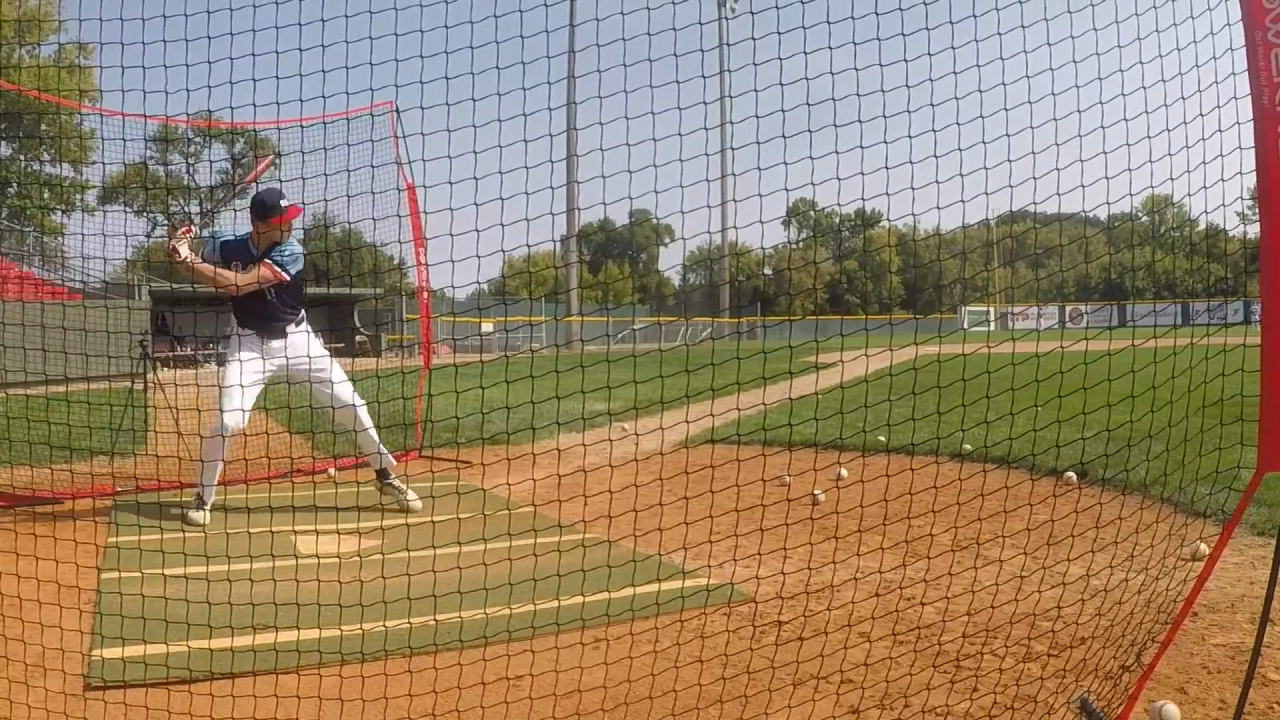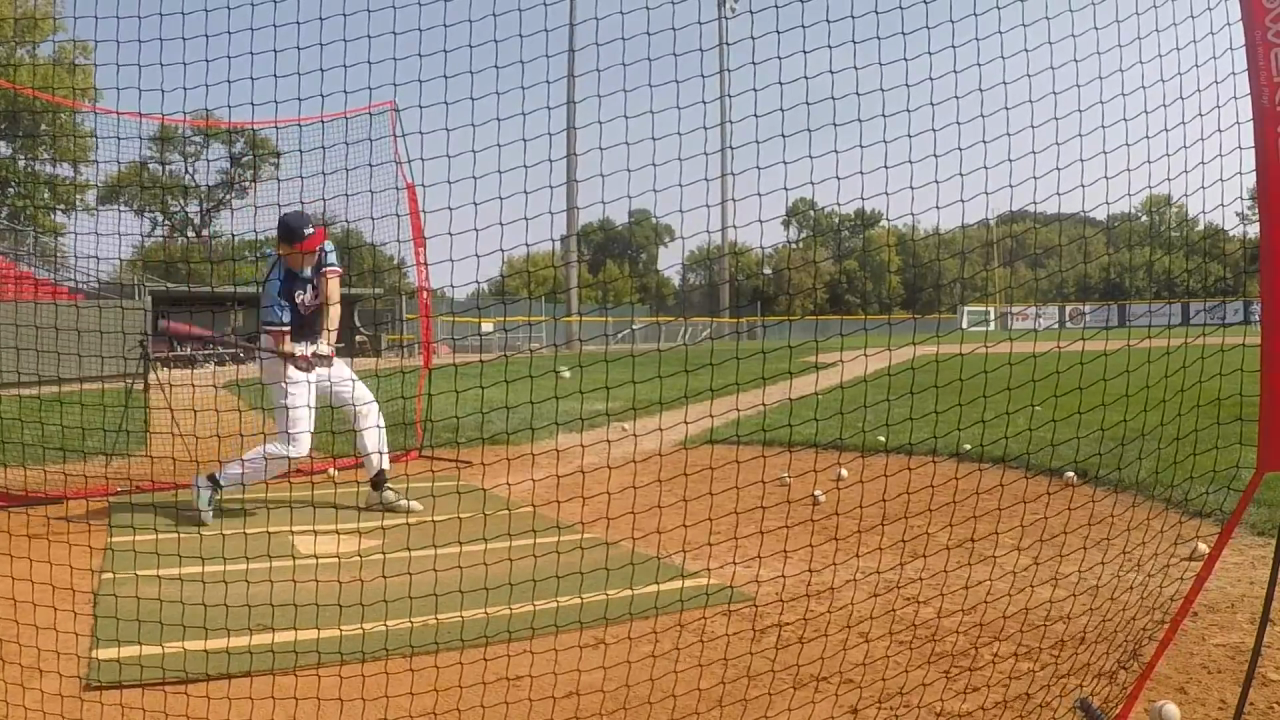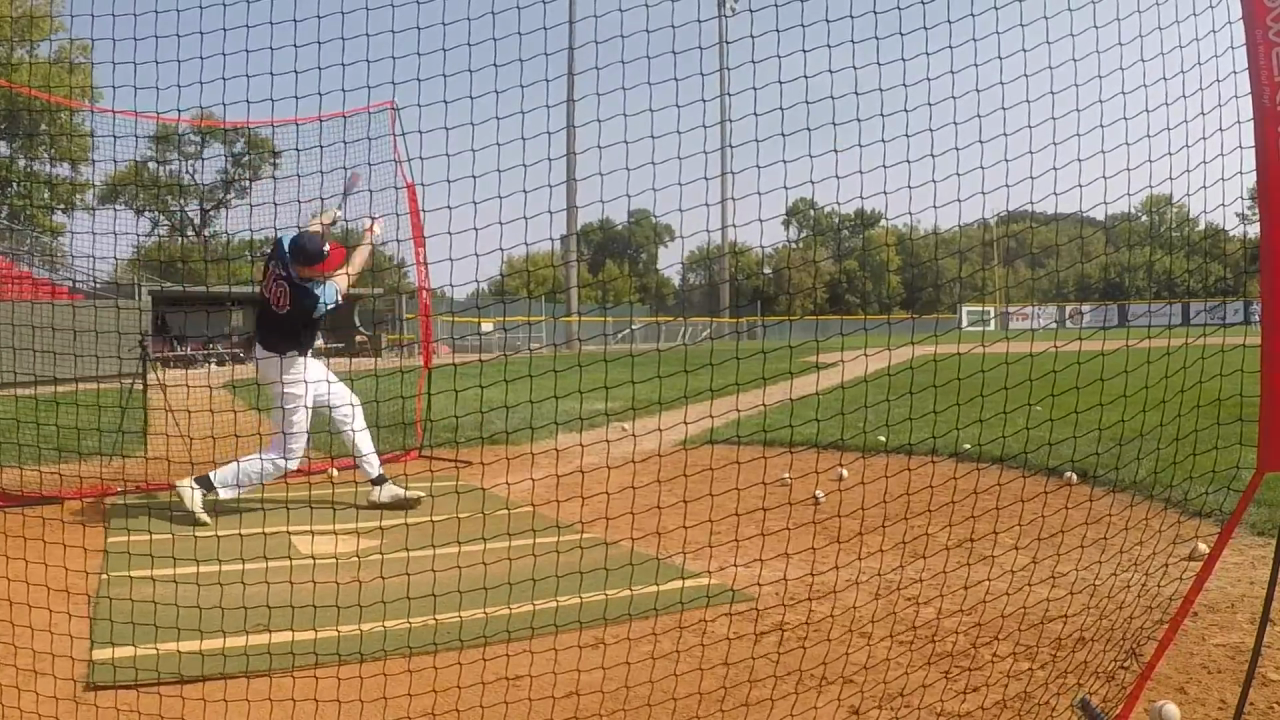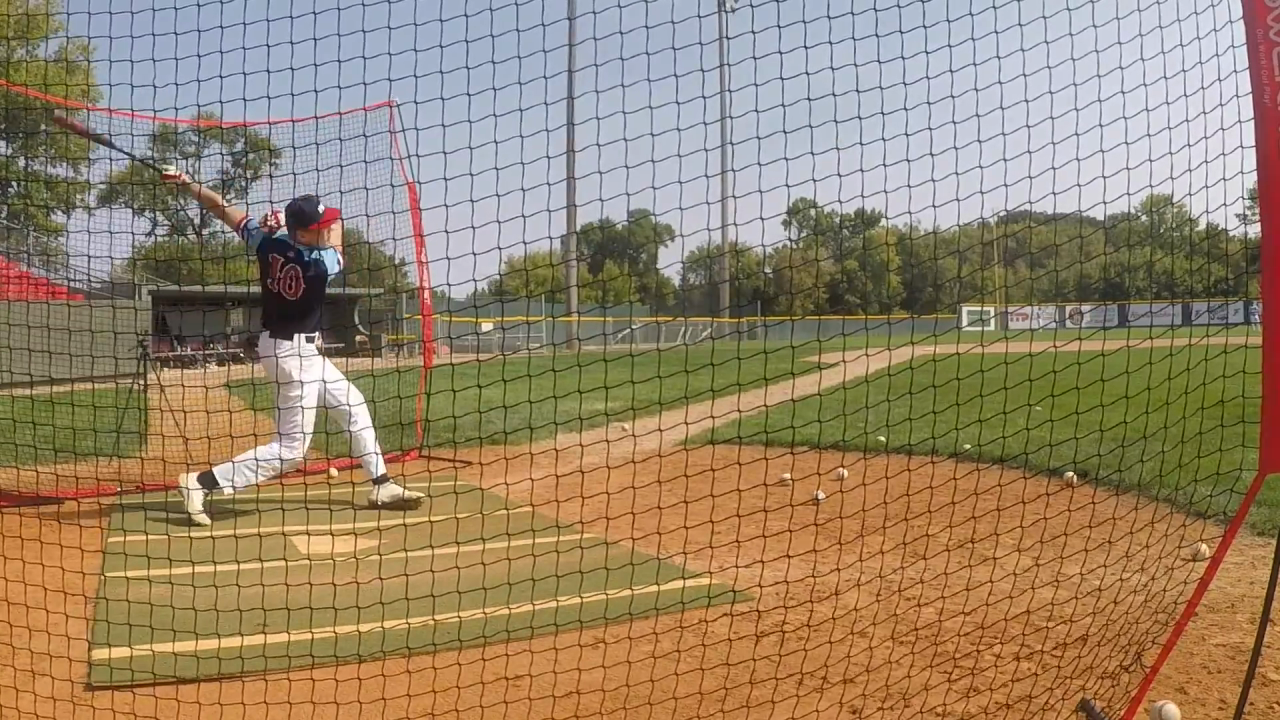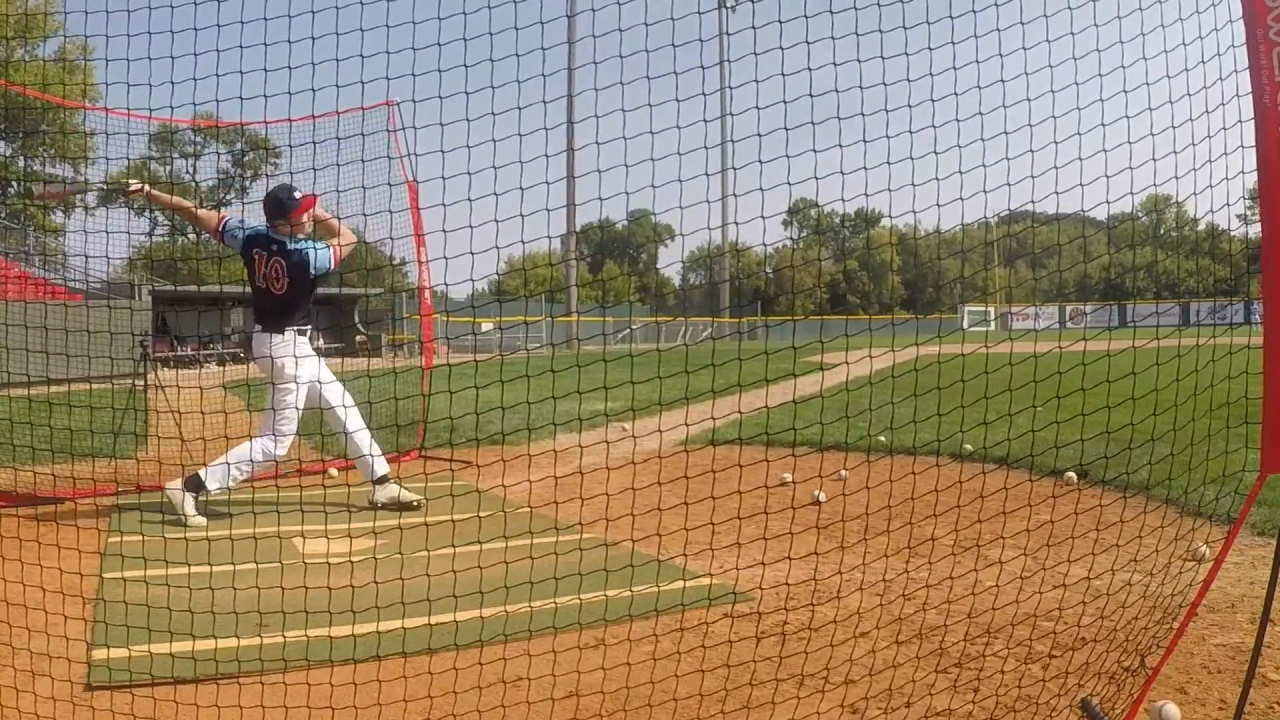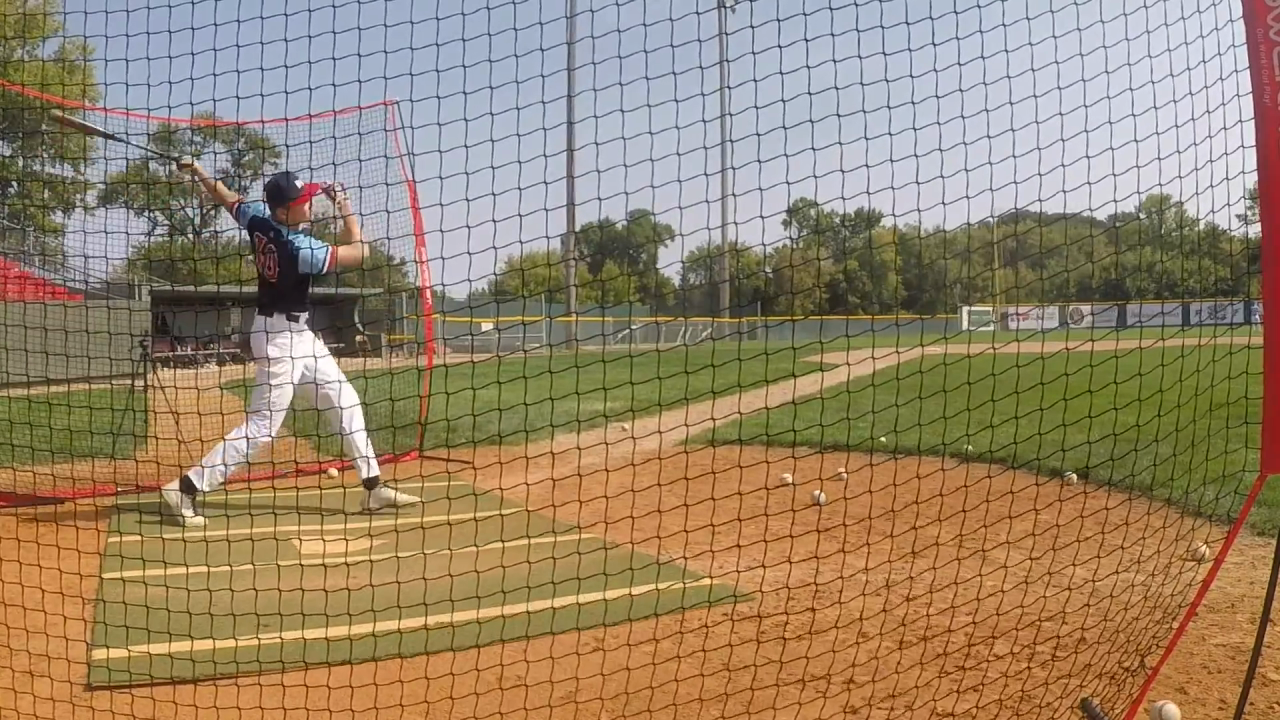
dt=0.2s
person 1, frame 1
left shoulder: (293, 252)
right shoulder: (229, 245)
left elbow: (241, 284)
right elbow: (176, 257)
left wrist: (192, 262)
right wrist: (180, 246)
left hip: (297, 337)
right hip: (252, 342)
left knee: (349, 402)
right knee: (229, 423)
left ankle: (385, 479)
right ankle: (203, 499)
person 1, frame 2
left shoulder: (323, 250)
right shoulder: (275, 288)
left elbow: (332, 299)
right elbow: (280, 345)
left wrist: (325, 344)
right wrist: (303, 356)
left hip: (315, 348)
right hip: (290, 355)
left knee: (365, 406)
right knee: (294, 446)
left ankle: (378, 488)
right ankle: (212, 486)
person 1, frame 3
left shoulder: (283, 248)
right shoulder: (318, 297)
right elbow: (350, 272)
left wrist: (323, 223)
right wrist: (368, 241)
left hip: (284, 357)
right hip: (288, 366)
left knee: (348, 406)
right knee: (286, 456)
left ankle: (380, 487)
right ankle: (200, 487)
person 1, frame 4
left shoulder: (269, 240)
right shoulder: (322, 265)
left elbow: (221, 208)
right elbow: (336, 230)
left wrist: (182, 181)
right wrist: (284, 222)
left hip: (290, 346)
right hip: (292, 353)
left knee: (352, 403)
right knee: (291, 448)
left ankle: (382, 484)
right ankle: (200, 483)
person 1, frame 5
left shoulder: (249, 236)
right shoulder: (306, 256)
left elbow: (195, 213)
right elbow: (347, 238)
left wrist: (147, 193)
right wrist: (317, 214)
left hip: (288, 344)
right hip: (285, 346)
left knee: (343, 407)
right knee: (273, 443)
left ankle: (382, 485)
right ankle: (187, 489)
person 1, frame 6
left shoulder: (260, 220)
right shoulder: (301, 248)
left elbow: (223, 195)
right elbow: (359, 252)
left wrist: (194, 170)
right wrist: (345, 208)
left hip: (295, 330)
right hip: (281, 335)
left knee: (345, 401)
right knee: (262, 426)
left ankle: (375, 487)
right ankle: (185, 488)
